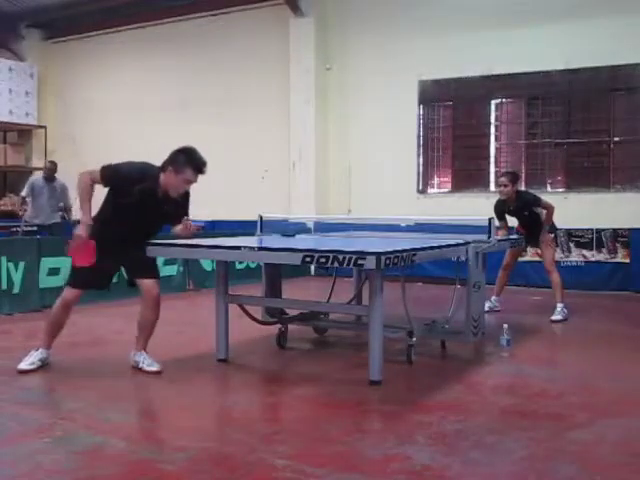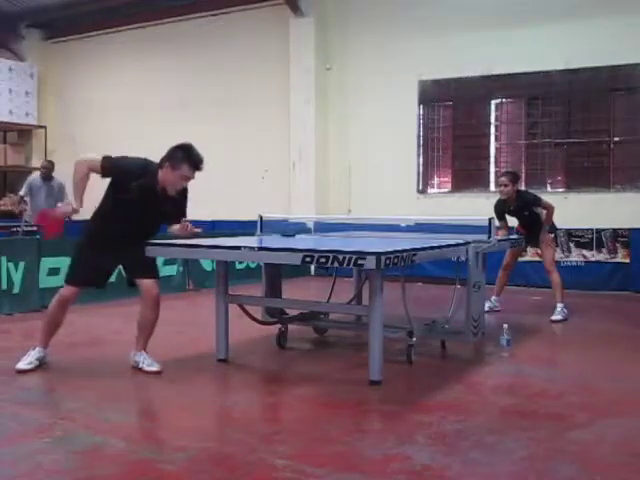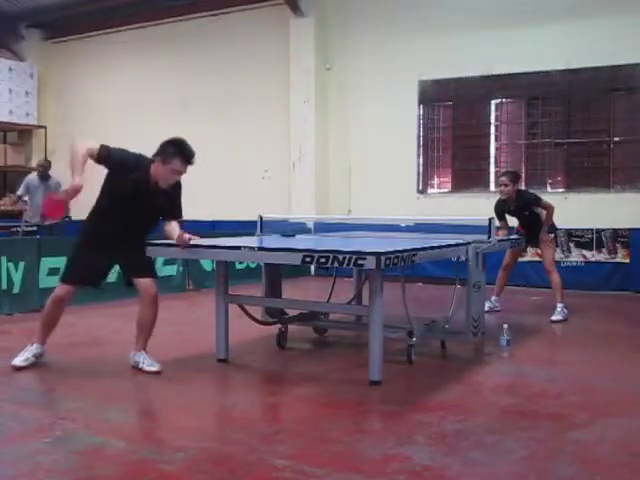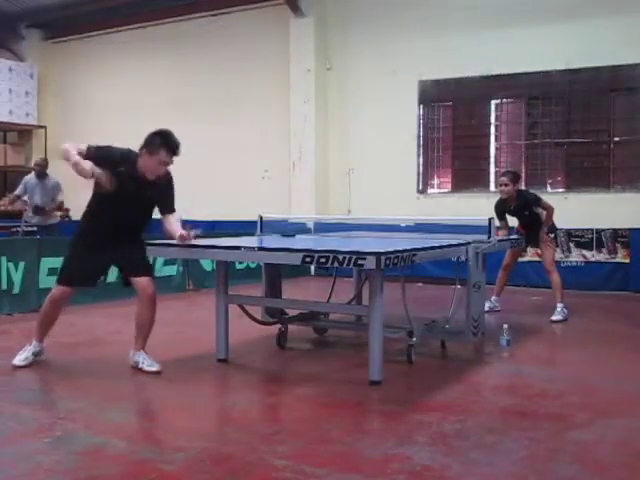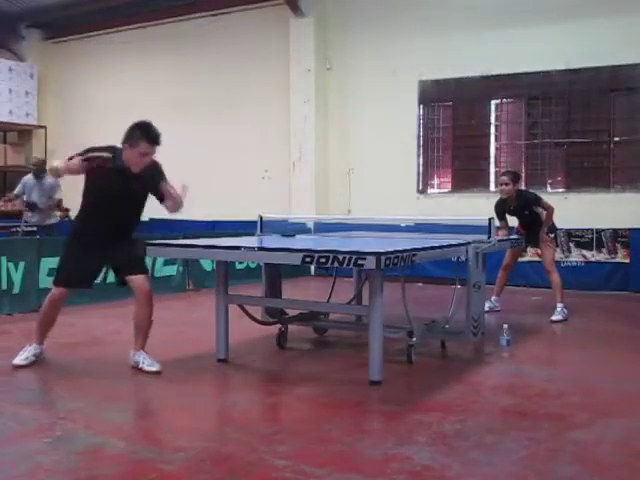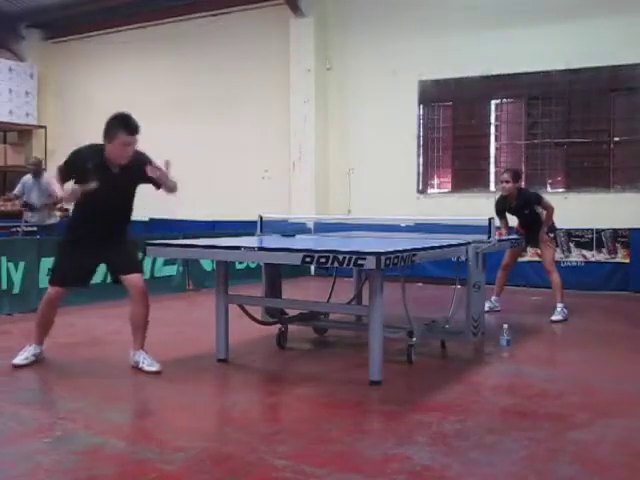
dt=0.1s
person 1, frame 1
left shoulder: (180, 197)
right shoulder: (134, 173)
left elbow: (176, 226)
right elbow: (87, 176)
left wrist: (185, 229)
right wrist: (84, 220)
left hip: (137, 245)
right hip: (101, 240)
left knee: (152, 294)
right knee: (69, 297)
left ankle: (139, 353)
right ankle: (43, 350)
person 1, frame 2
left shoulder: (178, 194)
right shoulder: (133, 169)
left elbow: (172, 225)
right elbow: (83, 163)
left wrist: (183, 229)
right wrist: (76, 202)
left hip: (136, 244)
right hip: (99, 238)
left knee: (152, 294)
right knee: (66, 294)
left ankle: (139, 353)
right ankle: (40, 349)
person 1, frame 3
left shoulder: (172, 188)
right shoulder: (126, 162)
left elbow: (169, 221)
right elbow: (82, 148)
left wrist: (178, 236)
right wrist: (77, 178)
left hip: (133, 243)
right hip: (96, 238)
left knee: (150, 293)
right knee: (62, 293)
left ankle: (139, 353)
right ankle: (37, 346)
person 1, frame 4
left shoulder: (164, 180)
right shoulder: (115, 158)
left elbow: (168, 215)
right elbow: (68, 148)
left wrist: (178, 232)
right wrist: (78, 163)
left hip: (129, 242)
right hip: (91, 238)
left knee: (148, 292)
right knee: (59, 294)
left ankle: (139, 352)
right ankle: (36, 344)
person 1, frame 5
left shoulder: (152, 170)
right shoulder: (97, 156)
left elbow: (171, 206)
right elbow: (55, 170)
left wrist: (175, 200)
right wrist: (70, 167)
left hip: (123, 241)
right hip: (85, 239)
left knee: (144, 290)
right knee: (57, 295)
left ankle: (138, 353)
right ankle: (36, 346)
person 1, frame 6
left shoulder: (139, 161)
right shoulder: (84, 156)
left elbow: (171, 188)
right elbow: (56, 177)
left wrist: (165, 178)
right wrist: (61, 194)
left hip: (116, 239)
right hip: (79, 238)
left knee: (139, 288)
right knee: (54, 294)
left ankle: (138, 352)
right ankle: (36, 347)
person 2, frame 1
left shoulder: (526, 197)
right shoulder: (499, 206)
left elbow: (550, 208)
right elbow: (504, 228)
left wrist: (544, 232)
right wrist: (501, 233)
left hip: (543, 229)
right hip: (524, 230)
left knee: (550, 267)
right knee: (506, 265)
left ankle: (561, 307)
right ankle: (494, 301)
person 2, frame 2
left shoulder: (526, 197)
right shoulder: (500, 205)
left elbow: (550, 208)
right elbow: (504, 228)
left wrist: (544, 232)
right wrist: (501, 233)
left hip: (543, 229)
right hip: (524, 230)
left knee: (550, 267)
right knee: (506, 265)
left ankle: (560, 307)
right ankle: (494, 301)
person 2, frame 3
left shoulder: (527, 197)
right shoulder: (500, 206)
left elbow: (550, 208)
right elbow: (504, 228)
left wrist: (543, 231)
right wrist: (501, 234)
left hip: (543, 229)
right hip: (524, 230)
left knee: (549, 267)
right knee: (506, 265)
left ankle: (561, 308)
right ankle: (494, 301)
person 2, frame 4
left shoulder: (527, 197)
right shoulder: (500, 205)
left elbow: (550, 209)
right elbow: (504, 228)
left wrist: (543, 231)
right wrist: (501, 233)
left hip: (543, 229)
right hip: (524, 230)
left knee: (549, 267)
right knee: (506, 265)
left ankle: (560, 308)
right ankle: (494, 301)
person 2, frame 5
left shoulder: (528, 197)
right shoulder: (500, 205)
left elbow: (550, 209)
right elbow: (504, 227)
left wrist: (543, 231)
right wrist: (502, 234)
left hip: (543, 229)
right hip: (524, 230)
left knee: (549, 267)
right knee: (506, 265)
left ankle: (561, 308)
right ankle: (494, 301)
person 2, frame 6
left shoulder: (528, 196)
right shoulder: (500, 203)
left elbow: (550, 209)
right elbow: (504, 225)
left wrist: (543, 231)
right wrist: (503, 232)
left hip: (543, 229)
right hip: (523, 230)
left knee: (549, 267)
right knee: (505, 265)
left ankle: (561, 308)
right ankle: (494, 301)
